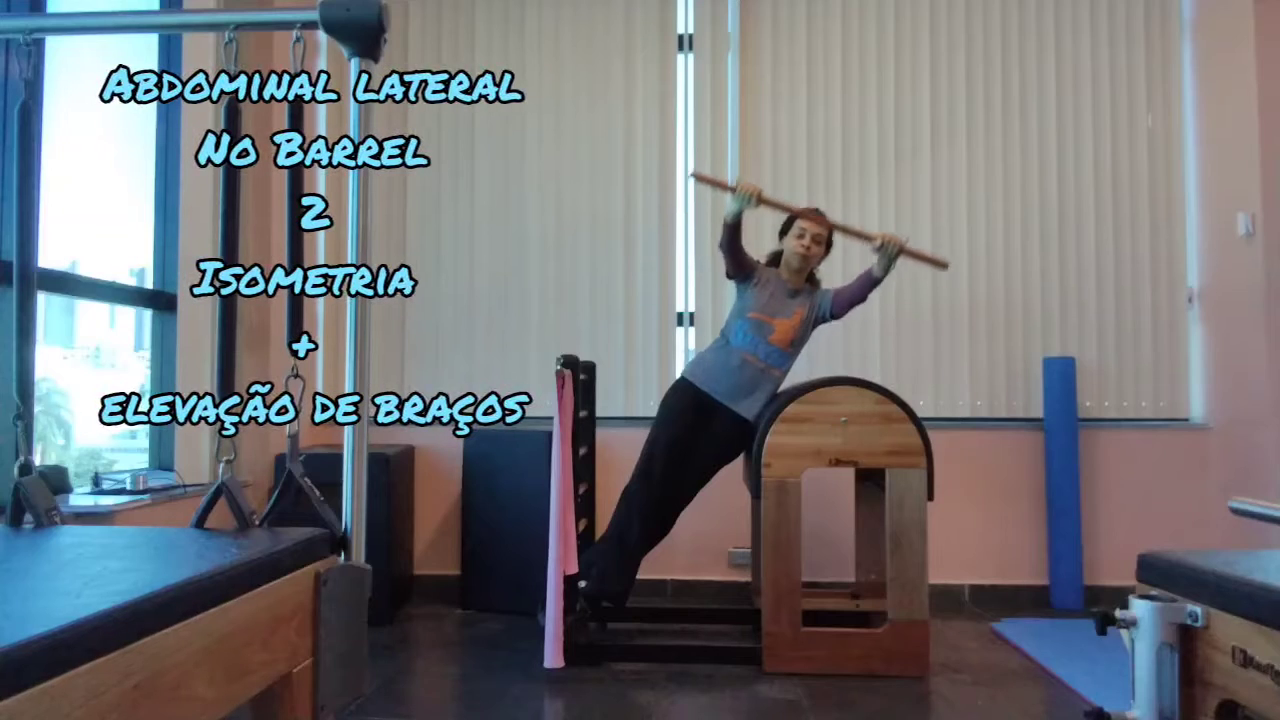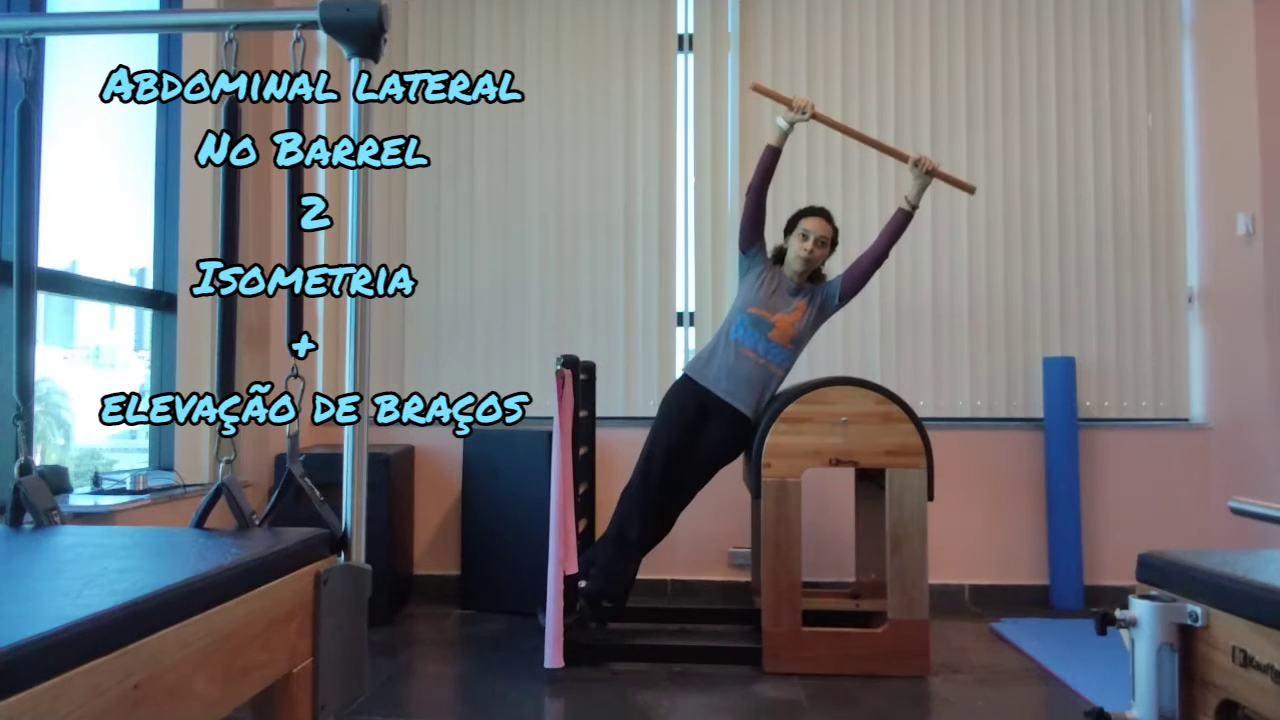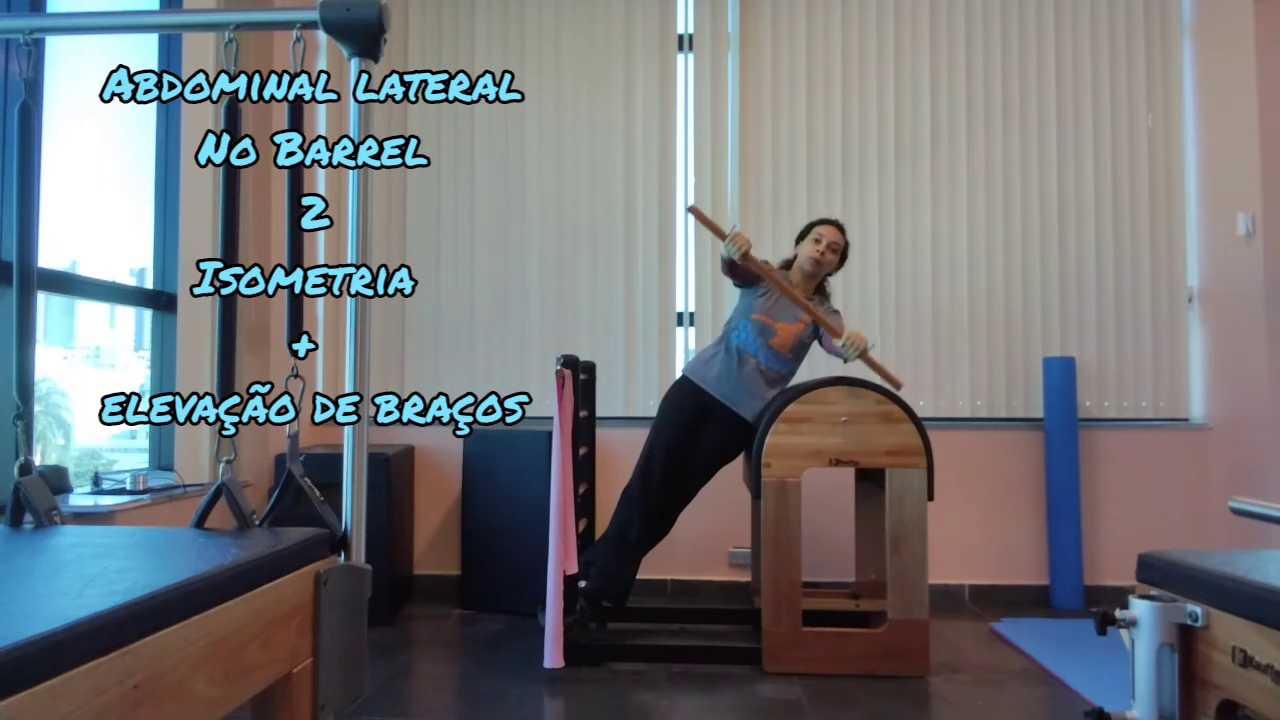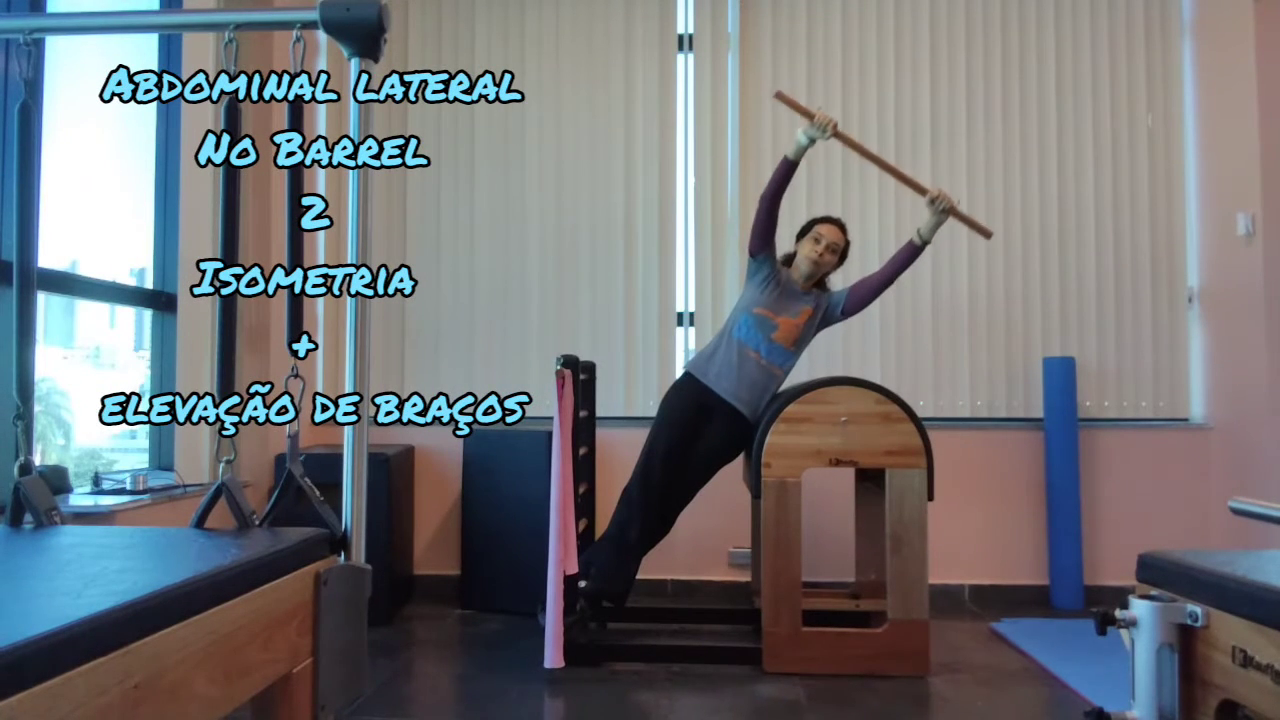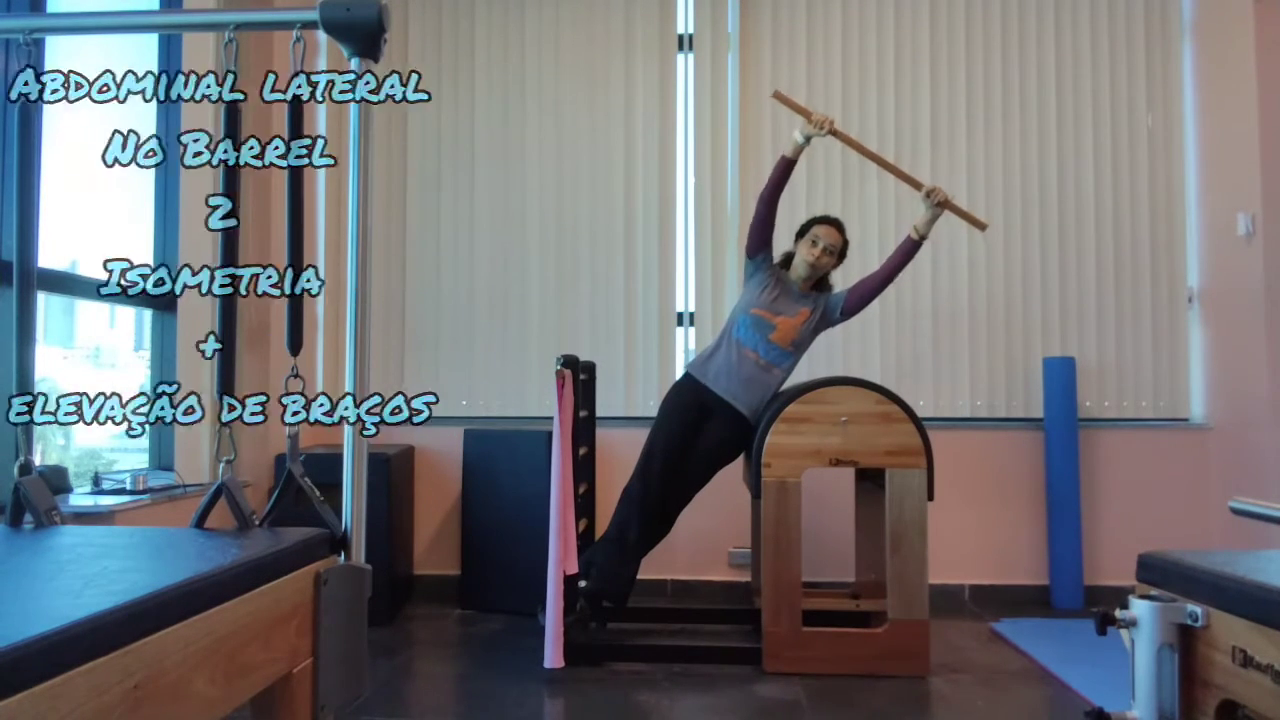
dt=1s
person 1, frame 1
left shoulder: (817, 302)
right shoulder: (754, 277)
left elbow: (854, 294)
right elbow: (730, 249)
left wrist: (883, 265)
right wrist: (736, 209)
left hip: (742, 415)
right hip: (697, 387)
left knee: (673, 498)
right knee: (649, 483)
left ankle: (604, 588)
right ankle: (592, 580)
person 1, frame 2
left shoulder: (822, 299)
right shoulder: (757, 268)
left elbow: (876, 254)
right elbow: (754, 197)
left wrist: (914, 196)
right wrist: (783, 129)
left hip: (739, 414)
right hip: (697, 386)
left knee: (670, 499)
right knee: (647, 484)
left ankle: (599, 589)
right ankle: (592, 579)
person 1, frame 3
left shoulder: (823, 312)
right shoulder: (763, 276)
left elbow: (834, 341)
right elbow: (733, 269)
left wrist: (848, 346)
right wrist: (730, 252)
left hip: (742, 416)
right hip: (698, 386)
left knee: (670, 499)
right knee: (647, 484)
left ankle: (600, 589)
right ankle: (591, 580)
person 1, frame 4
left shoulder: (825, 307)
right shoulder: (764, 270)
left elbow: (882, 279)
right elbow: (767, 203)
left wrist: (928, 230)
right wrist: (803, 144)
left hip: (739, 414)
right hip: (698, 385)
left knee: (671, 499)
right knee: (649, 482)
left ankle: (602, 586)
right ankle: (592, 578)
person 1, frame 5
left shoulder: (826, 307)
right shoulder: (763, 273)
left elbow: (881, 279)
right elbow: (765, 206)
left wrist: (924, 225)
right wrist: (800, 142)
left hip: (740, 415)
right hip: (698, 386)
left knee: (670, 499)
right knee: (648, 483)
left ankle: (601, 586)
right ankle: (591, 578)
